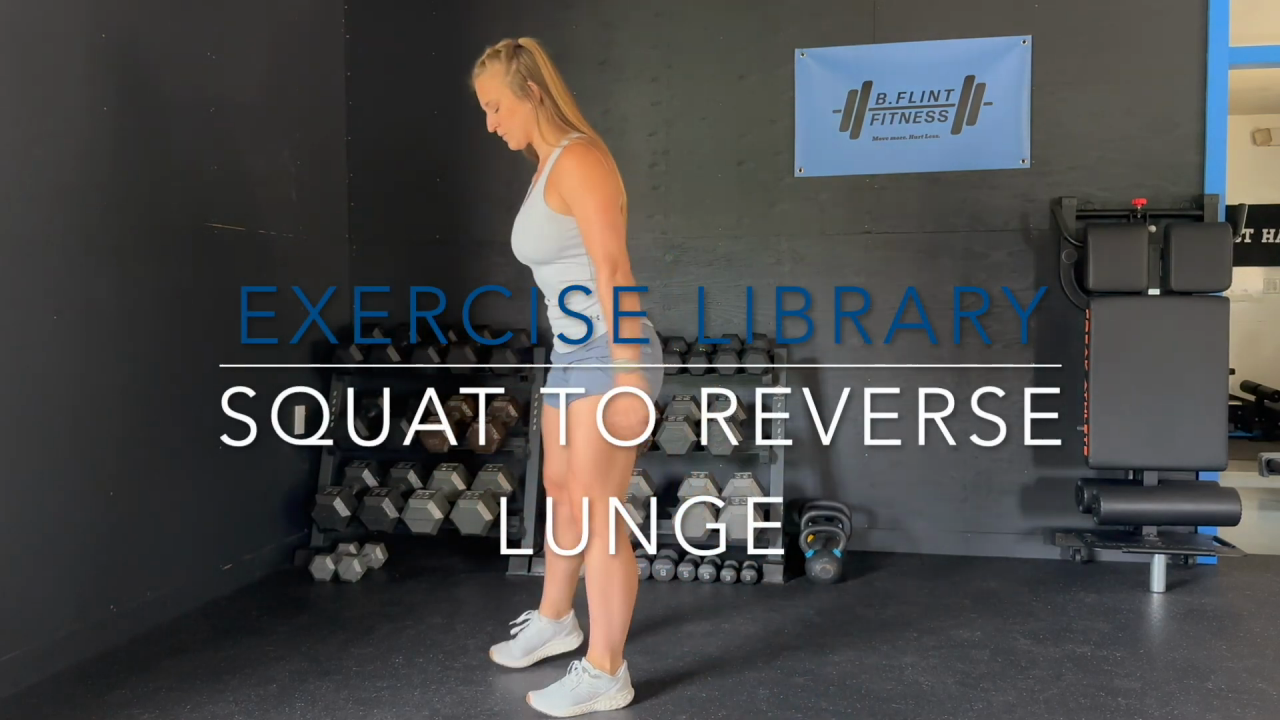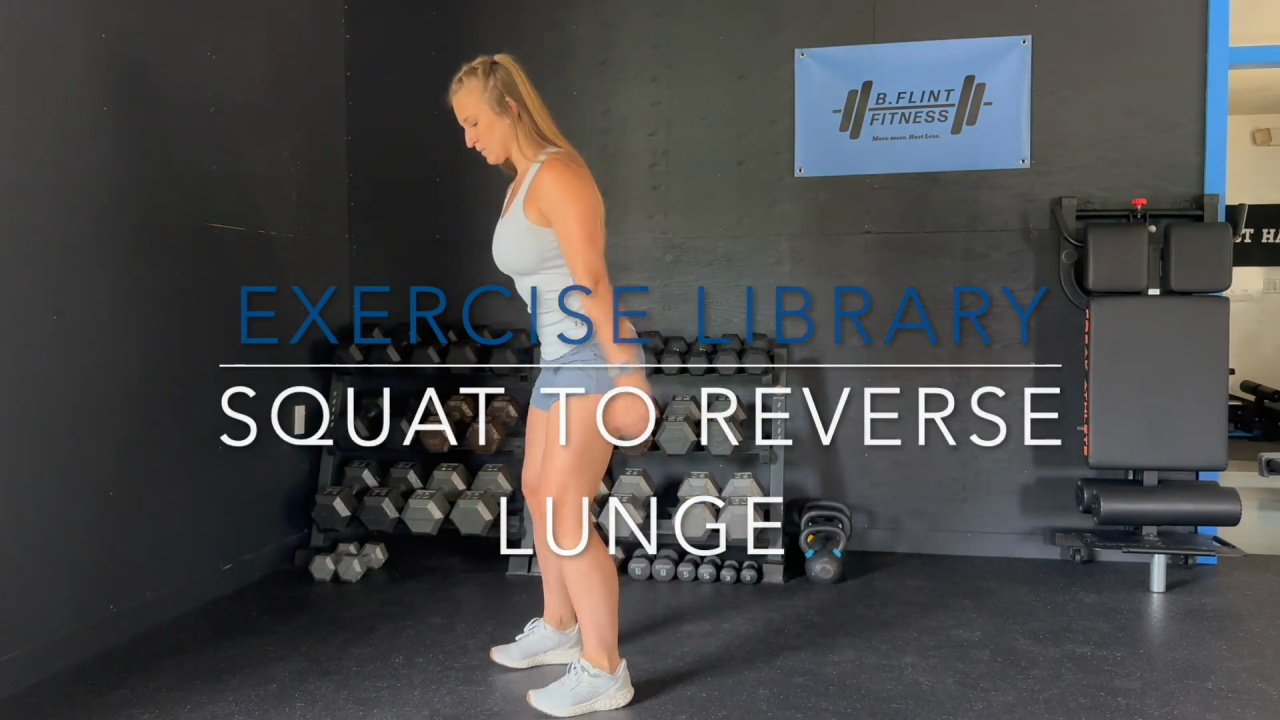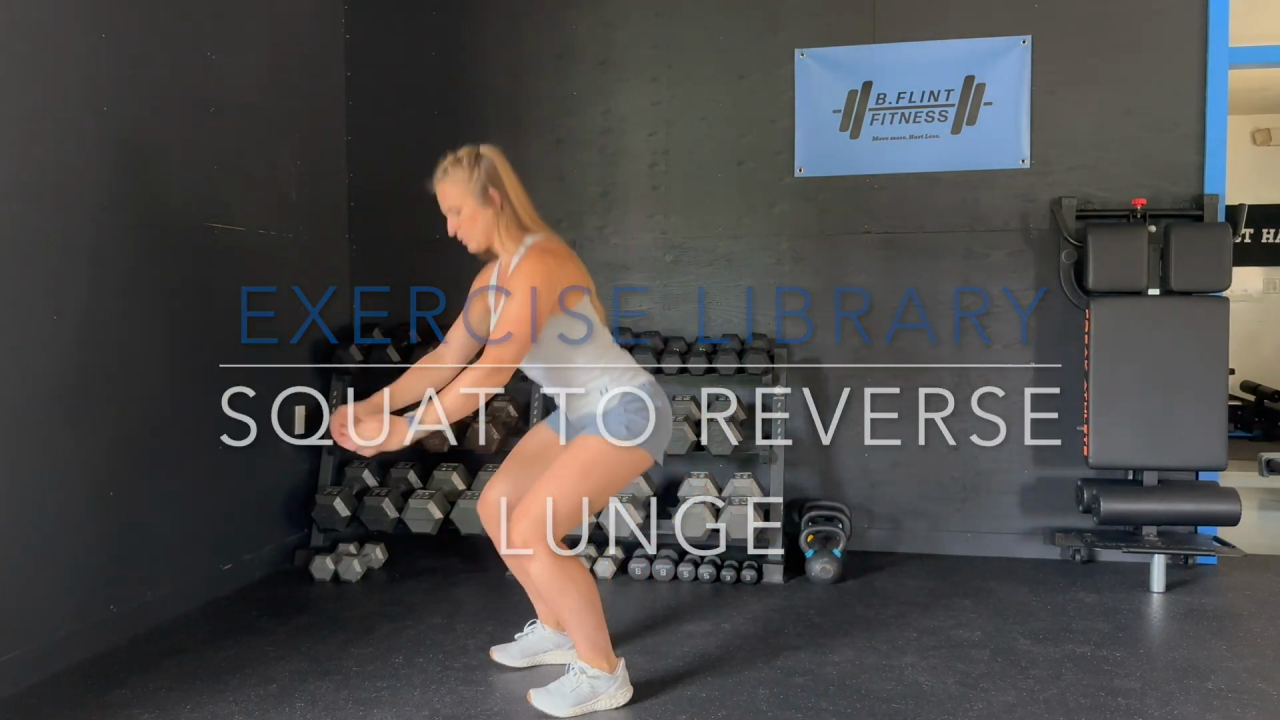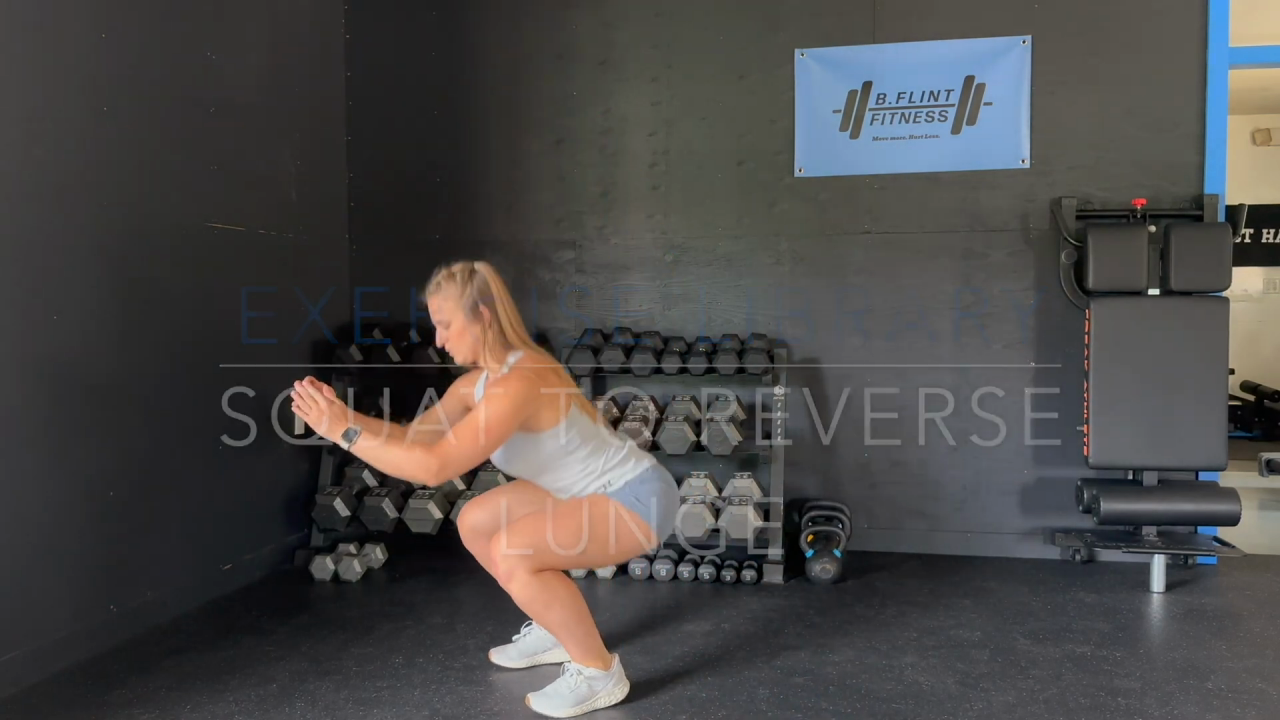
dt=0.3s
person 1, frame 1
left shoulder: (580, 160)
right shoulder: (548, 170)
left elbow: (615, 273)
left wrist: (629, 375)
left hip: (609, 357)
right hip: (579, 353)
left knee: (594, 514)
right knee: (561, 493)
right ankle: (555, 620)
person 1, frame 2
left shoulder: (557, 174)
right shoulder: (521, 184)
left elbow: (594, 286)
left wrist: (624, 378)
left hip: (596, 363)
right hip: (564, 361)
left knee: (562, 512)
right knee: (541, 497)
right ankle: (559, 629)
person 1, frame 3
left shoulder: (538, 266)
right shoulder: (493, 277)
left elbow: (493, 372)
right elbow: (446, 360)
left wrist: (407, 428)
right wrist: (376, 407)
left hip: (629, 413)
right hip: (587, 409)
left knee: (531, 535)
right knee: (496, 508)
left ankle: (604, 673)
right ankle: (557, 629)
person 1, frame 4
left shoulder: (519, 384)
right shoulder: (478, 381)
left elbow: (435, 465)
right elbow: (410, 440)
left wrist: (345, 432)
right wrist: (345, 417)
left hip: (637, 502)
right hip: (601, 494)
left knee: (512, 553)
right knee: (474, 523)
left ankle: (598, 673)
right ankle: (557, 630)
